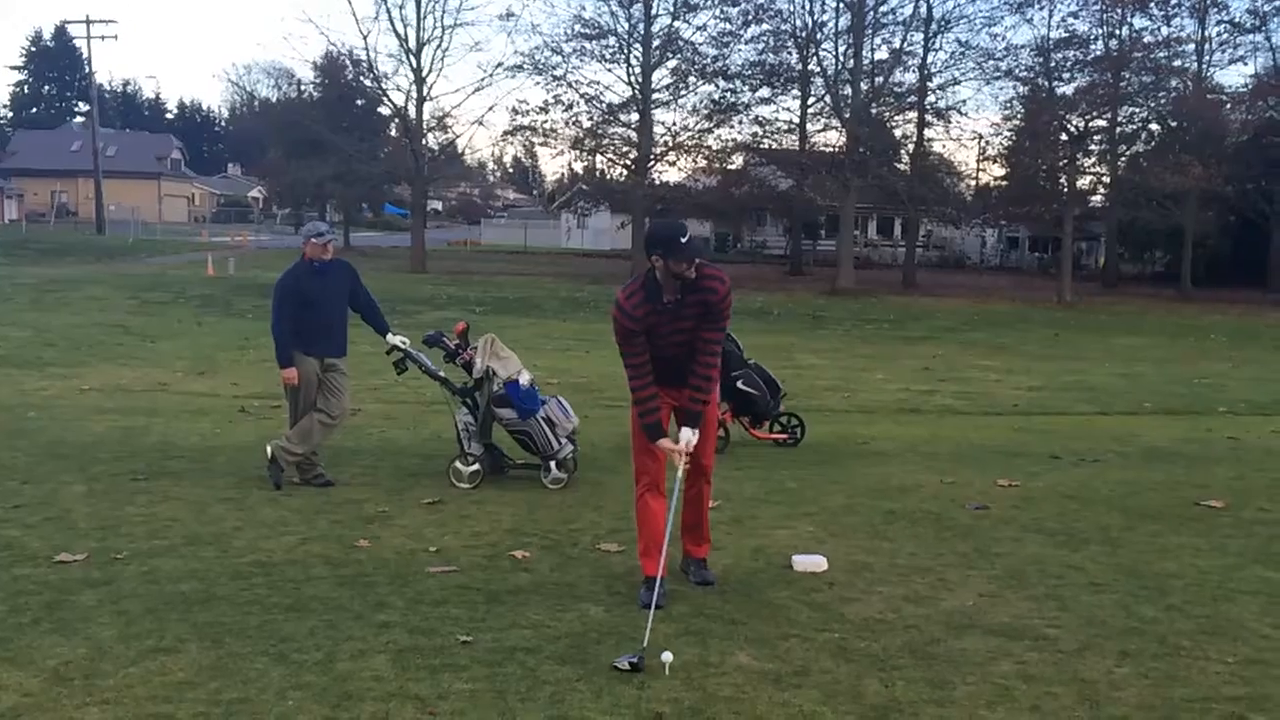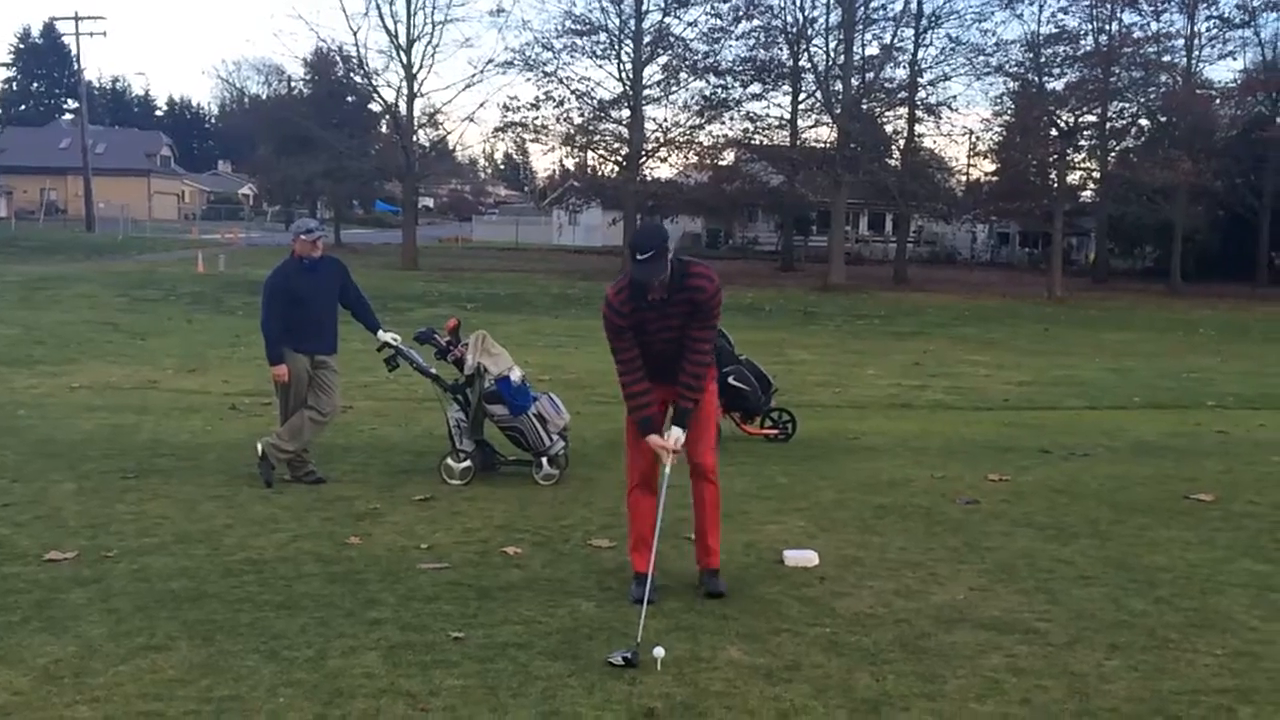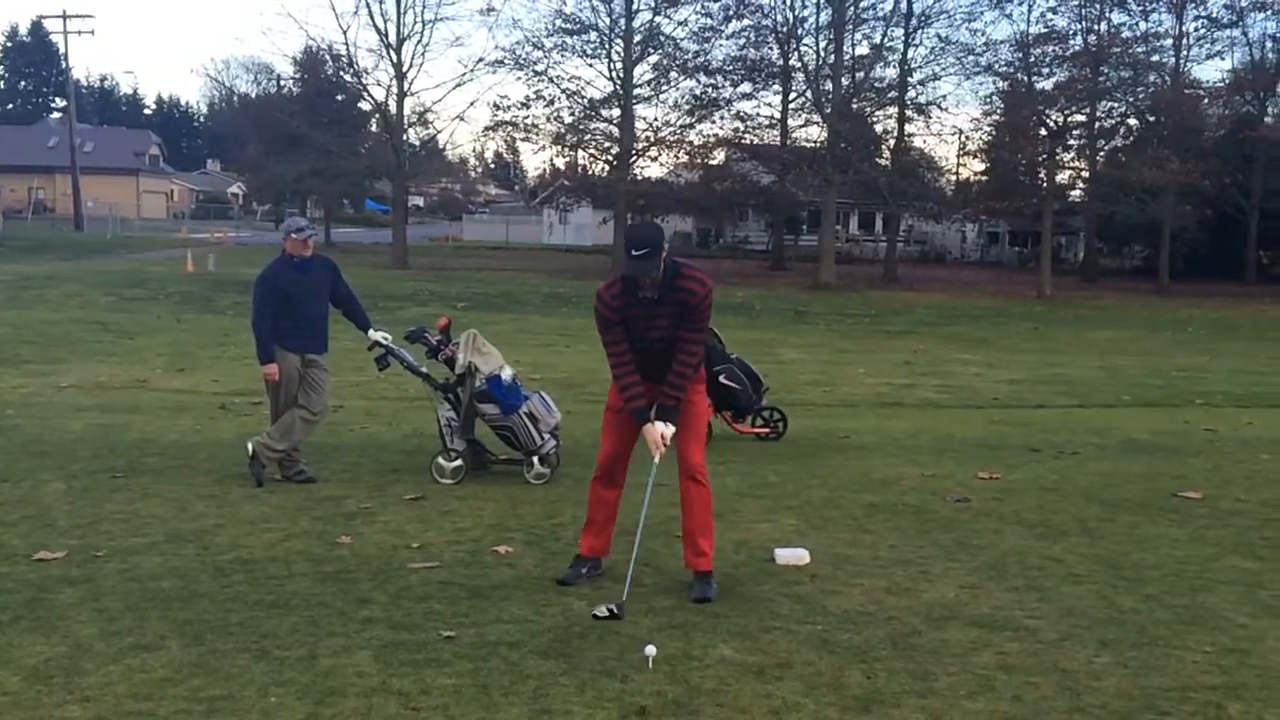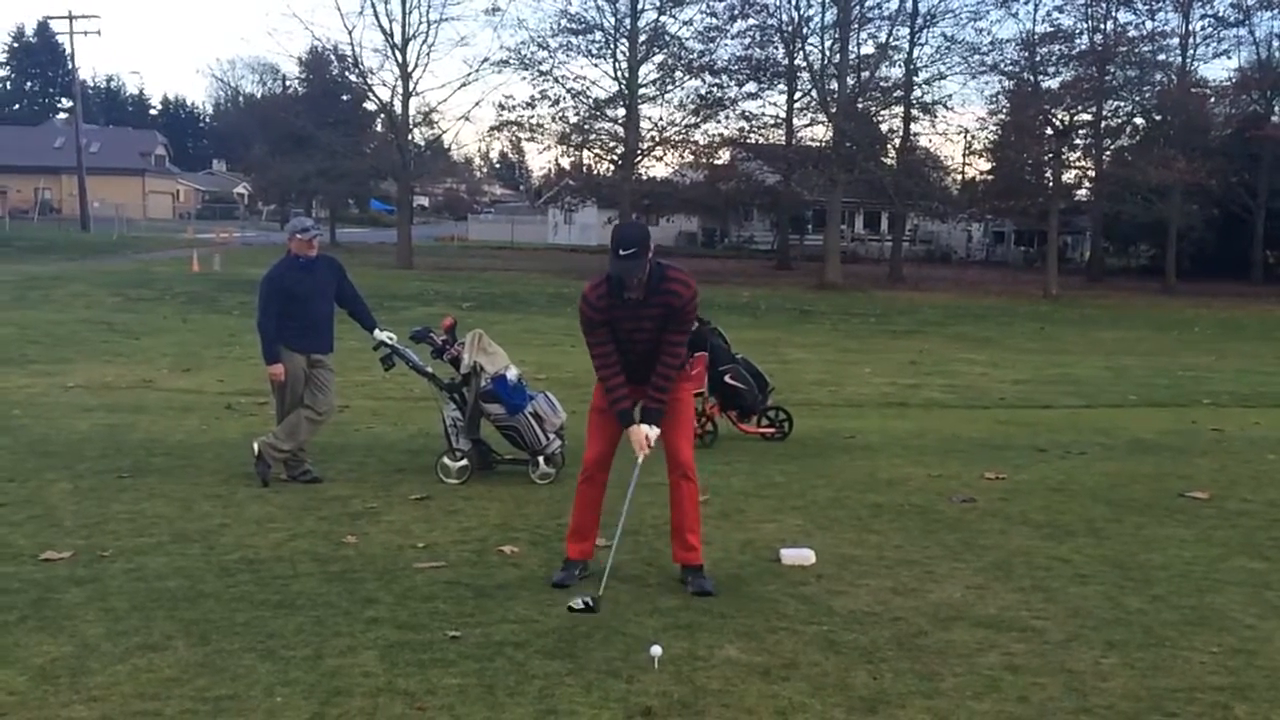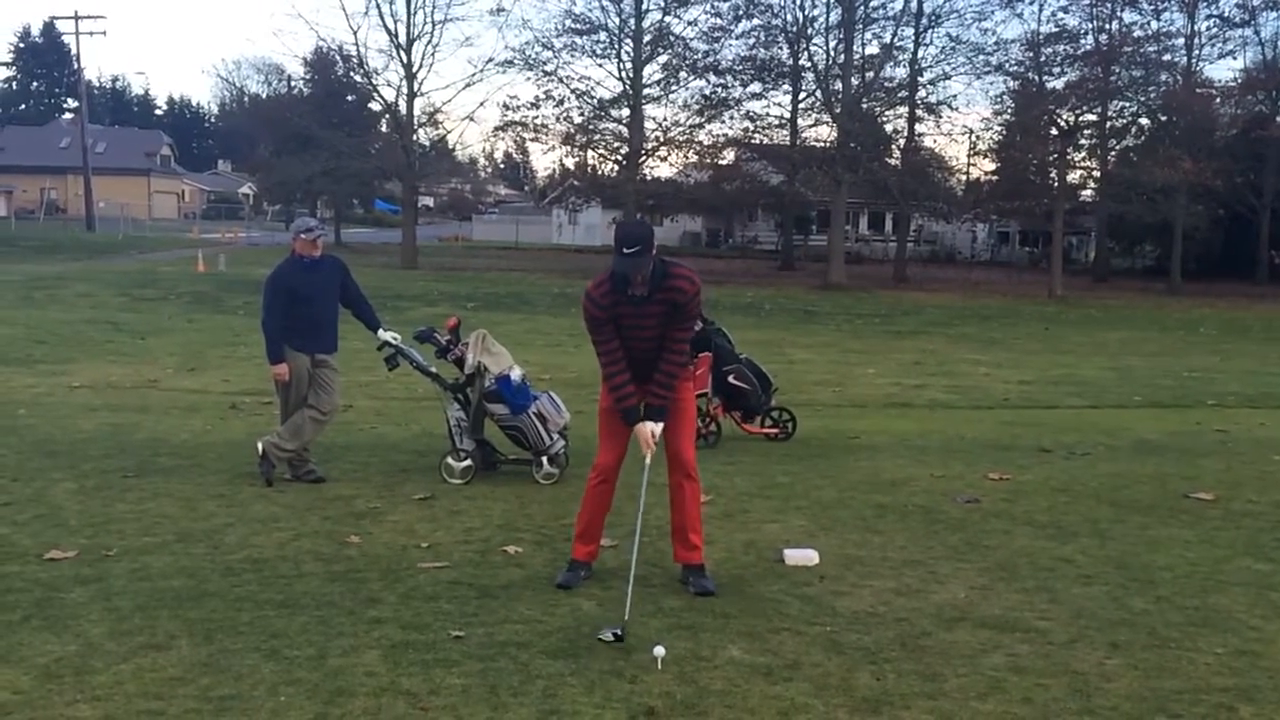
dt=0.7s
person 1, frame 1
left shoulder: (715, 285)
right shoulder: (629, 304)
left elbow: (708, 356)
right elbow: (638, 374)
left wrist: (692, 421)
right wrist: (657, 434)
left hip: (699, 383)
right hip: (653, 385)
left knee: (701, 468)
right knee: (649, 477)
left ankle: (695, 554)
right ankle: (652, 573)
person 1, frame 2
left shoulder: (704, 284)
right shoulder: (618, 300)
left elbow: (698, 355)
right elbow: (629, 369)
left wrist: (681, 420)
right wrist: (646, 430)
left hip: (696, 380)
right hip: (647, 382)
left knee: (704, 466)
right knee: (641, 473)
left ankle: (709, 566)
right ankle: (642, 570)
person 1, frame 3
left shoulder: (696, 287)
right shoulder: (609, 296)
left elbow: (688, 354)
right elbow: (621, 363)
left wrist: (667, 415)
right wrist: (644, 420)
left hip: (685, 380)
right hip: (633, 380)
left knee: (693, 466)
right knee: (608, 462)
left ankle: (702, 570)
right ankle: (590, 555)
person 1, frame 4
left shoulder: (681, 290)
right shoulder: (594, 298)
left elbow: (672, 357)
right elbow: (606, 364)
left wrist: (651, 418)
right wrist: (628, 422)
left hip: (670, 380)
right hip: (617, 381)
left knee: (682, 463)
right knee: (594, 462)
left ankle: (691, 564)
right ankle: (577, 557)
person 1, frame 5
left shoulder: (685, 285)
right shoulder: (598, 295)
left elbow: (676, 352)
right elbow: (612, 362)
left wrist: (656, 413)
right wrist: (633, 420)
left hip: (673, 378)
right hip: (622, 380)
left knee: (683, 463)
right knee: (605, 464)
left ankle: (692, 564)
right ankle: (581, 558)
person 2, frame 1
left shoulder: (344, 271)
right shoulder: (291, 279)
left elbow: (365, 304)
right elbow: (280, 325)
left wrist: (387, 333)
right wrist: (286, 364)
left hip: (333, 357)
right hip: (302, 357)
left knee: (335, 409)
right knee: (304, 415)
left ankle: (281, 452)
right ankle: (308, 470)
person 2, frame 2
left shoulder: (334, 268)
right shoulder: (281, 276)
left elbow: (356, 301)
right elbow: (270, 321)
left wrist: (378, 330)
right wrist: (276, 361)
left hip: (324, 354)
right hip: (293, 354)
left knee: (325, 406)
right knee: (294, 412)
left ankle: (272, 449)
right ankle: (299, 466)
person 2, frame 3
left shoulder: (325, 267)
right shoulder: (272, 275)
left elbow: (346, 300)
right elbow: (260, 321)
left wrist: (368, 330)
right wrist: (266, 360)
left hip: (314, 353)
right hip: (283, 352)
left knee: (315, 406)
right knee: (285, 412)
left ankle: (262, 450)
right ankle: (290, 466)
person 2, frame 4
left shoulder: (331, 267)
right shoulder: (277, 275)
left elbow: (352, 300)
right elbow: (266, 321)
left wrist: (374, 329)
right wrist: (272, 361)
left hip: (319, 354)
right hip: (289, 353)
left knee: (321, 407)
right knee: (291, 411)
left ankle: (268, 449)
right ankle: (296, 465)
person 2, frame 5
left shoulder: (334, 267)
right shoulder: (282, 275)
left elbow: (356, 301)
right elbow: (271, 321)
left wrist: (378, 330)
right wrist: (276, 360)
left hip: (324, 353)
right hip: (293, 352)
left knee: (325, 406)
right knee: (295, 412)
left ankle: (272, 449)
right ankle: (299, 466)
